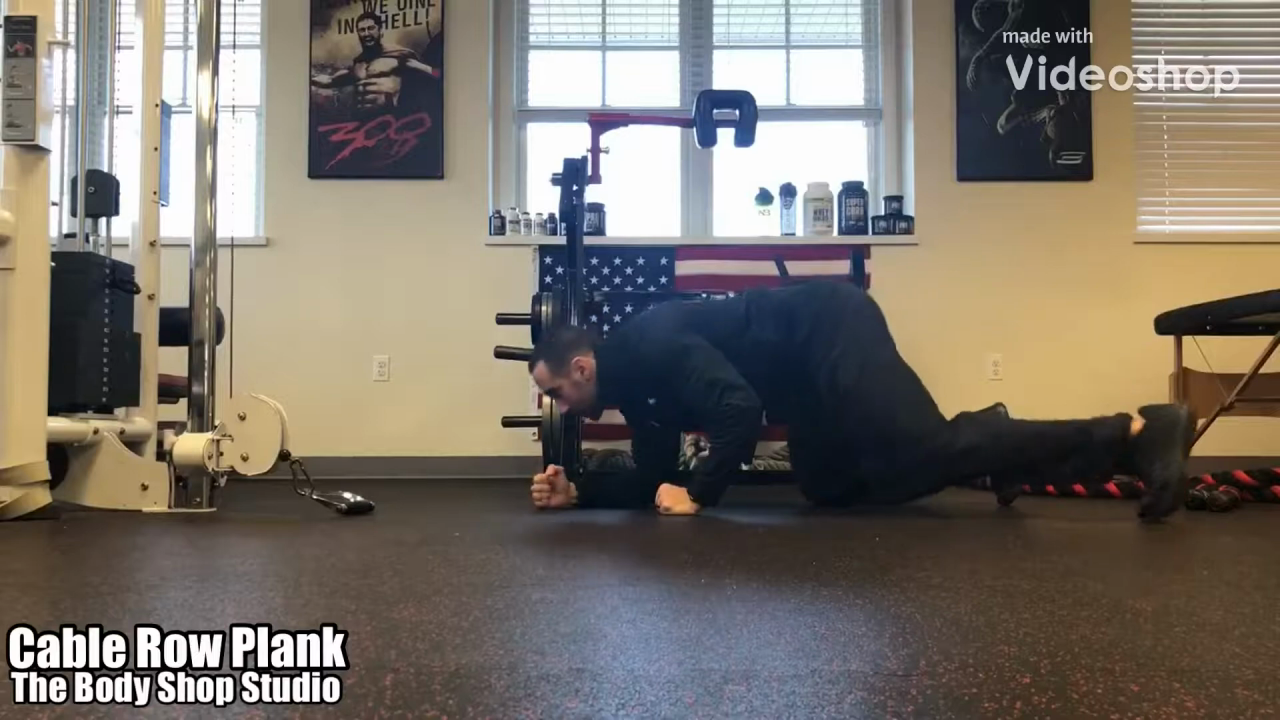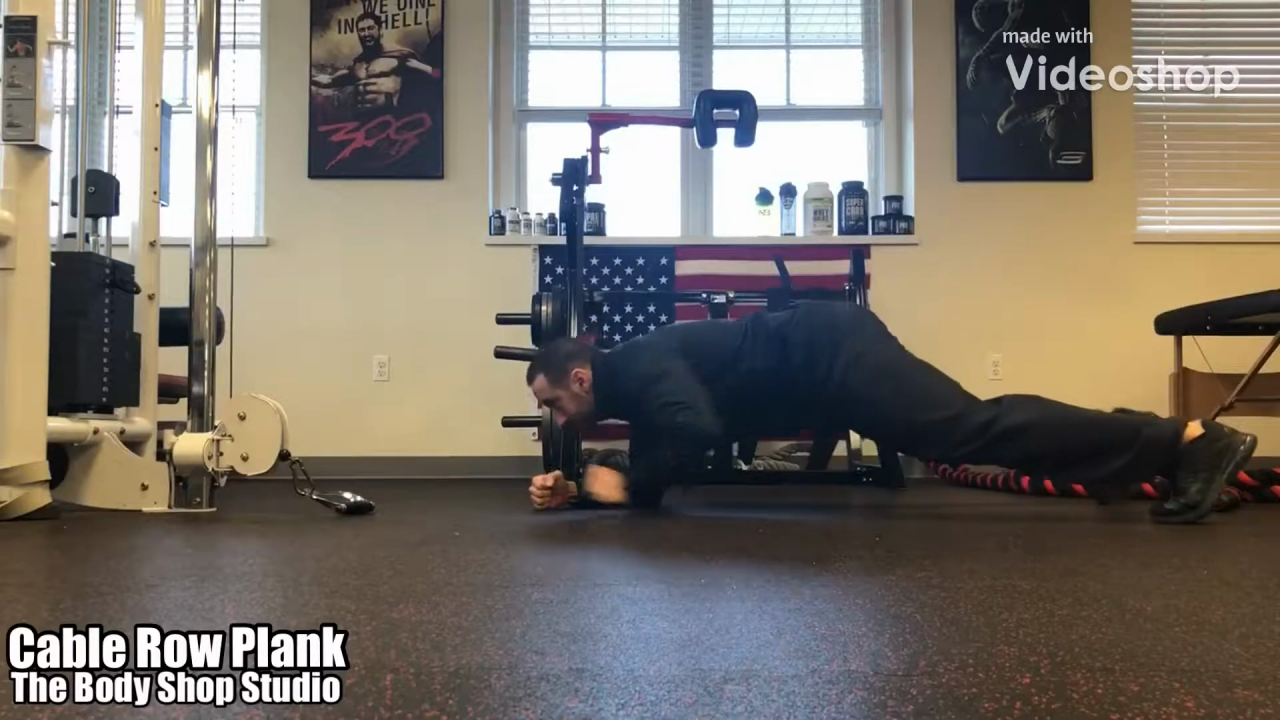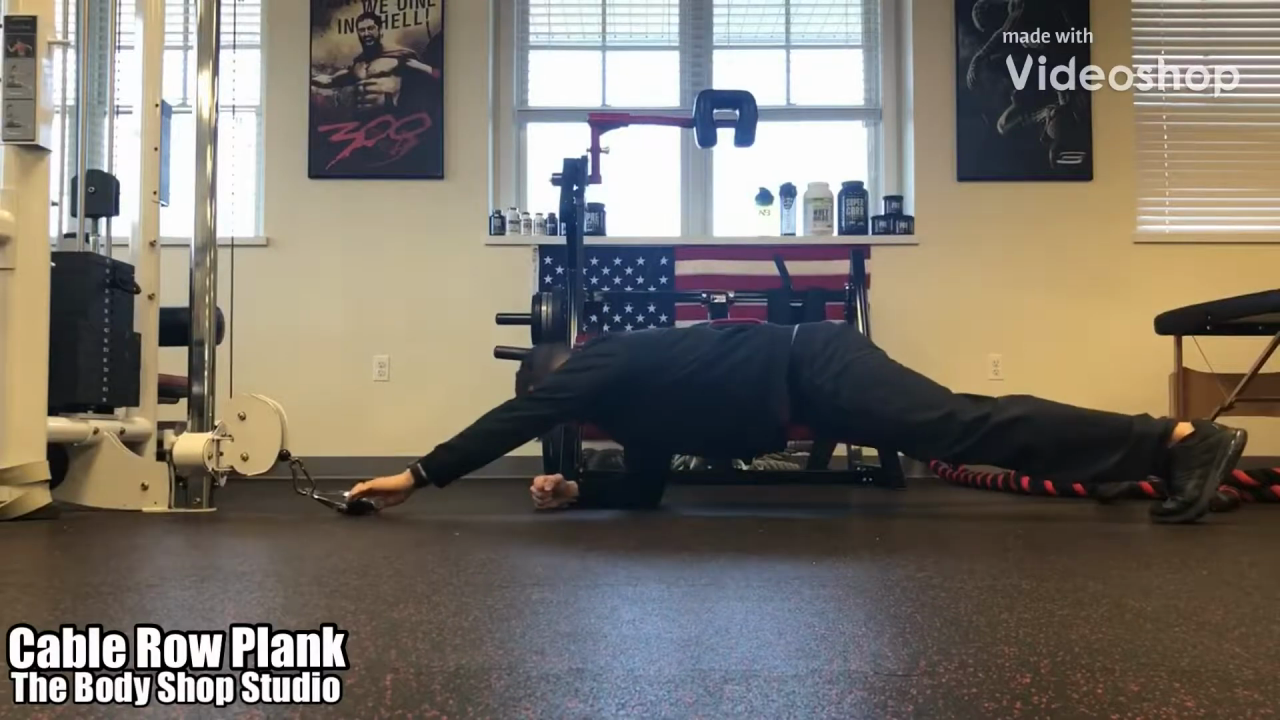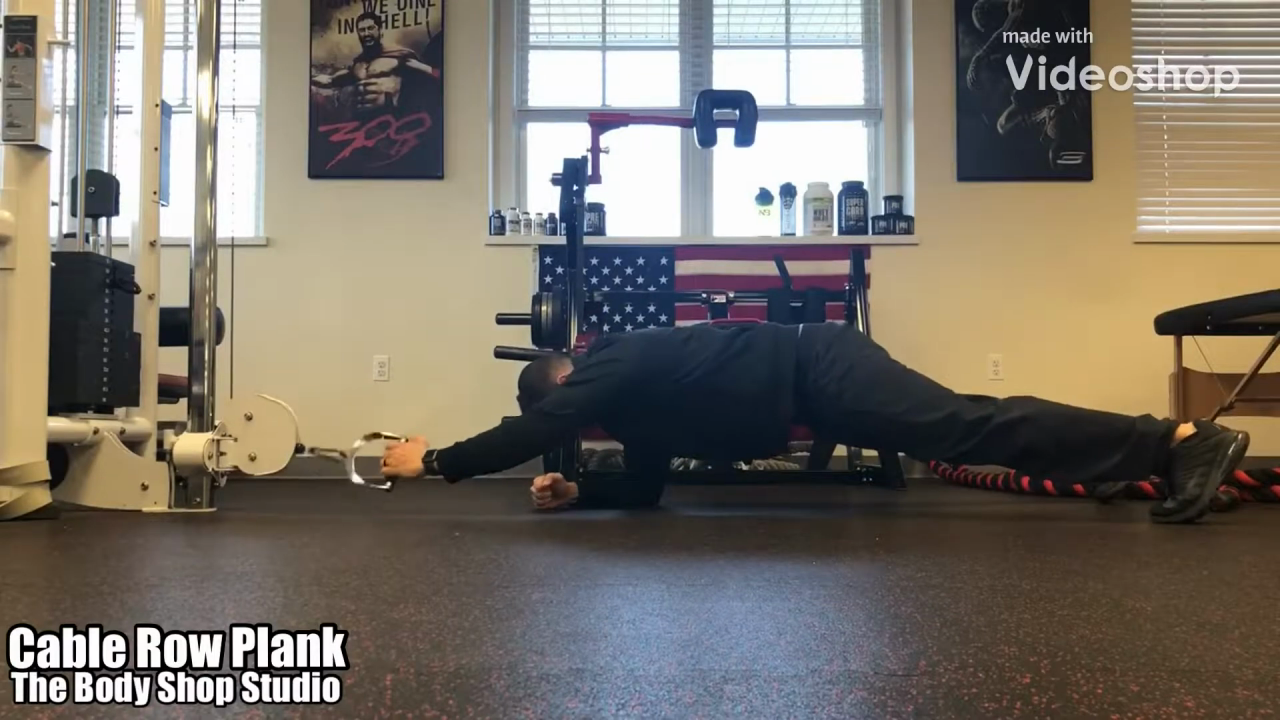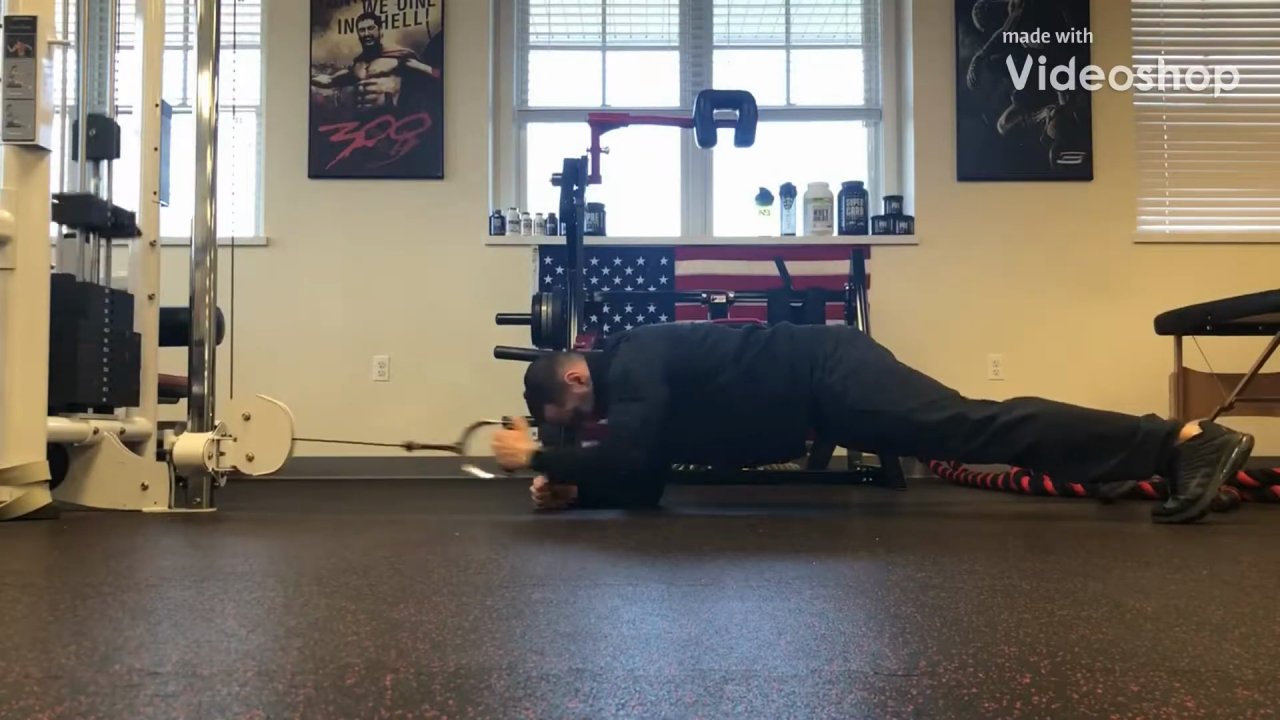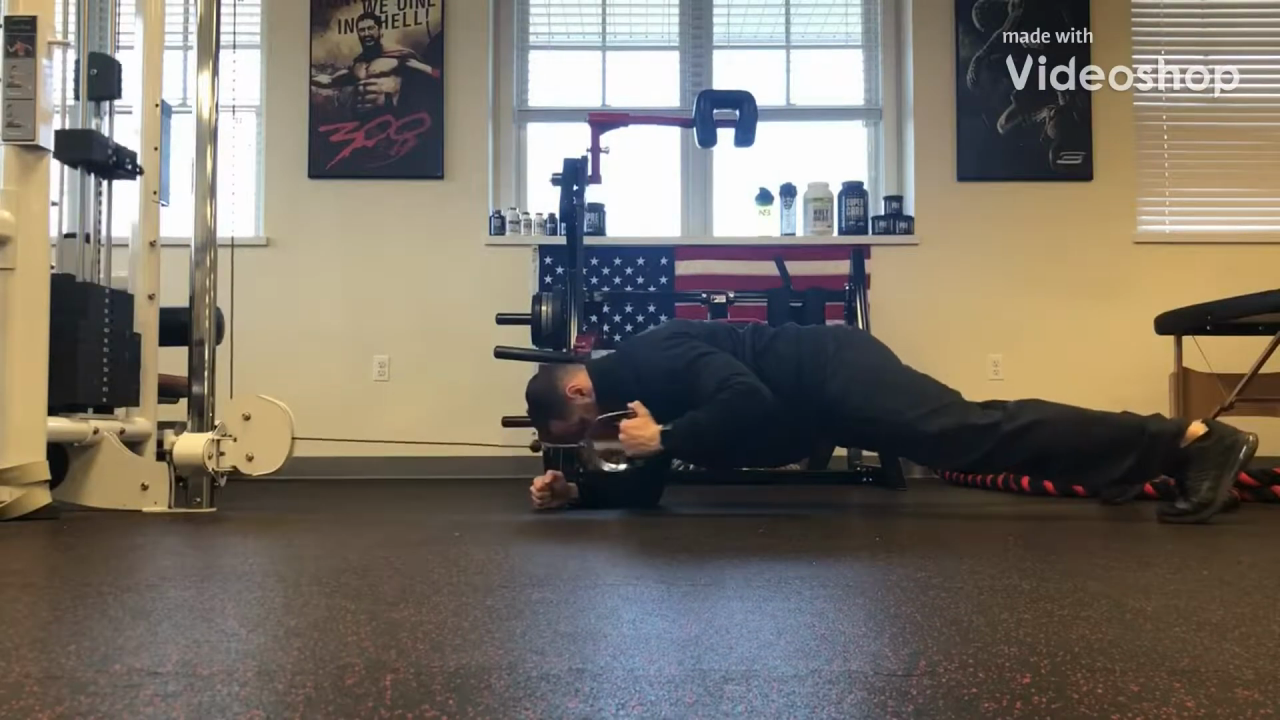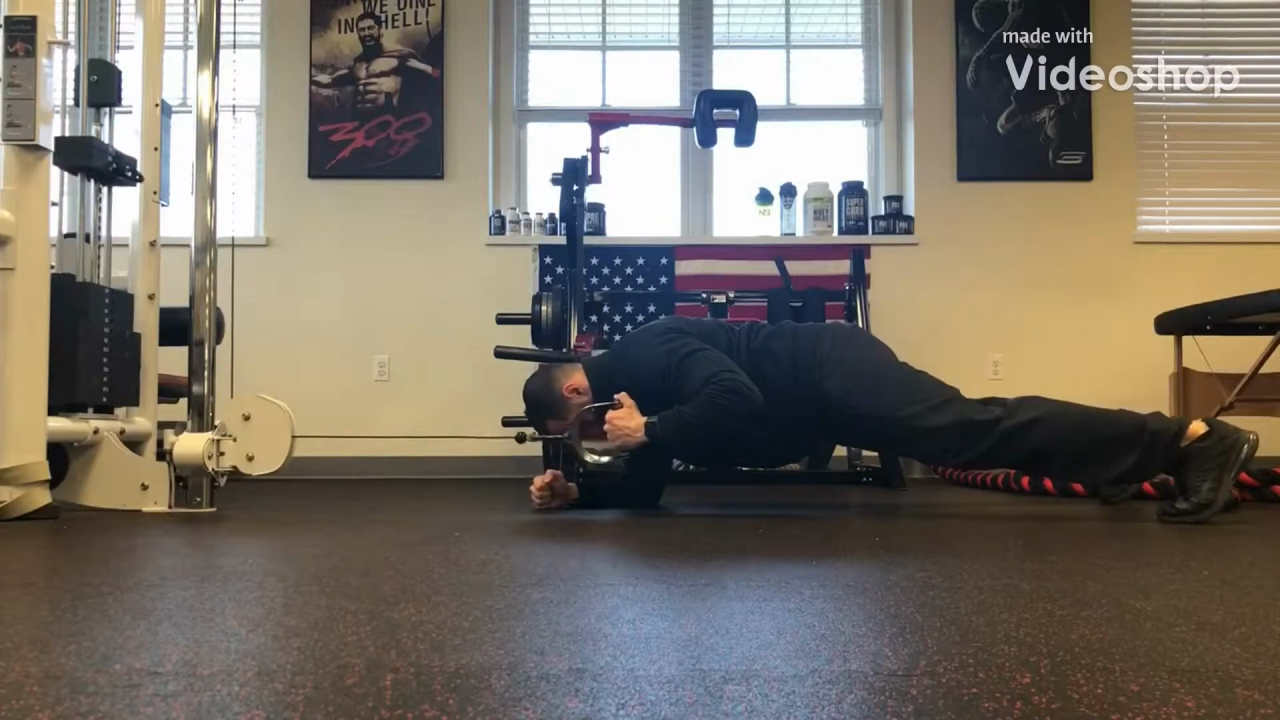
dt=0.5s
person 1, frame 1
left shoulder: (650, 343)
right shoulder: (638, 390)
left elbow: (740, 409)
right elbow: (652, 482)
left wrist: (699, 495)
right wrist: (576, 491)
left hip: (829, 328)
right hip: (811, 371)
left knee: (928, 453)
right knee: (828, 488)
left ankle: (1136, 434)
right ankle: (979, 435)
person 1, frame 2
left shoulder: (643, 366)
right shoulder: (641, 383)
left elbow: (702, 437)
right elbow: (653, 476)
left wrist: (626, 484)
right wrist: (572, 488)
left hip: (835, 354)
right hip: (830, 371)
left knee: (975, 430)
right knee: (969, 430)
left ankle: (1190, 440)
right ankle: (1142, 440)
person 1, frame 3
left shoulder: (602, 365)
right shoulder: (630, 399)
left elbow: (518, 418)
right elbow: (644, 490)
left wrist: (415, 475)
right wrist: (575, 491)
left hip: (812, 369)
right hip: (809, 385)
left knee: (963, 429)
right knee: (961, 430)
left ankle: (1176, 441)
right ankle: (1160, 447)
person 1, frame 4
left shoulder: (613, 367)
right shoulder: (629, 390)
left elbow: (536, 431)
right elbow: (645, 486)
left wrist: (431, 461)
right wrist: (577, 491)
left hip: (819, 371)
right hip: (812, 387)
left knee: (970, 427)
right knee: (965, 430)
left ankle: (1181, 441)
right ankle: (1154, 453)
person 1, frame 5
left shoulder: (633, 361)
right shoulder: (647, 380)
left elbow: (621, 455)
right elbow: (642, 486)
left wrist: (537, 455)
right wrist: (572, 487)
left hip: (831, 374)
right hip: (825, 393)
left knee: (977, 428)
right knee: (972, 434)
left ankle: (1182, 441)
right ankle: (1163, 447)
person 1, frame 6
left shoulder: (653, 360)
right shoulder: (633, 395)
left elbow: (750, 400)
right elbow: (643, 489)
left wrist: (663, 437)
right wrist: (575, 491)
left hip: (837, 374)
right hip: (830, 395)
left knee: (978, 434)
right knee: (972, 435)
left ankle: (1190, 439)
right ankle: (1132, 452)
person 1, frame 7
left shoulder: (648, 355)
right shoulder: (631, 393)
left elbow: (737, 397)
right elbow: (644, 489)
left wrist: (647, 429)
right wrist: (575, 491)
left hip: (834, 371)
right hip: (826, 394)
left knee: (977, 430)
right knee: (975, 431)
left ankle: (1190, 439)
right ankle: (1135, 452)
